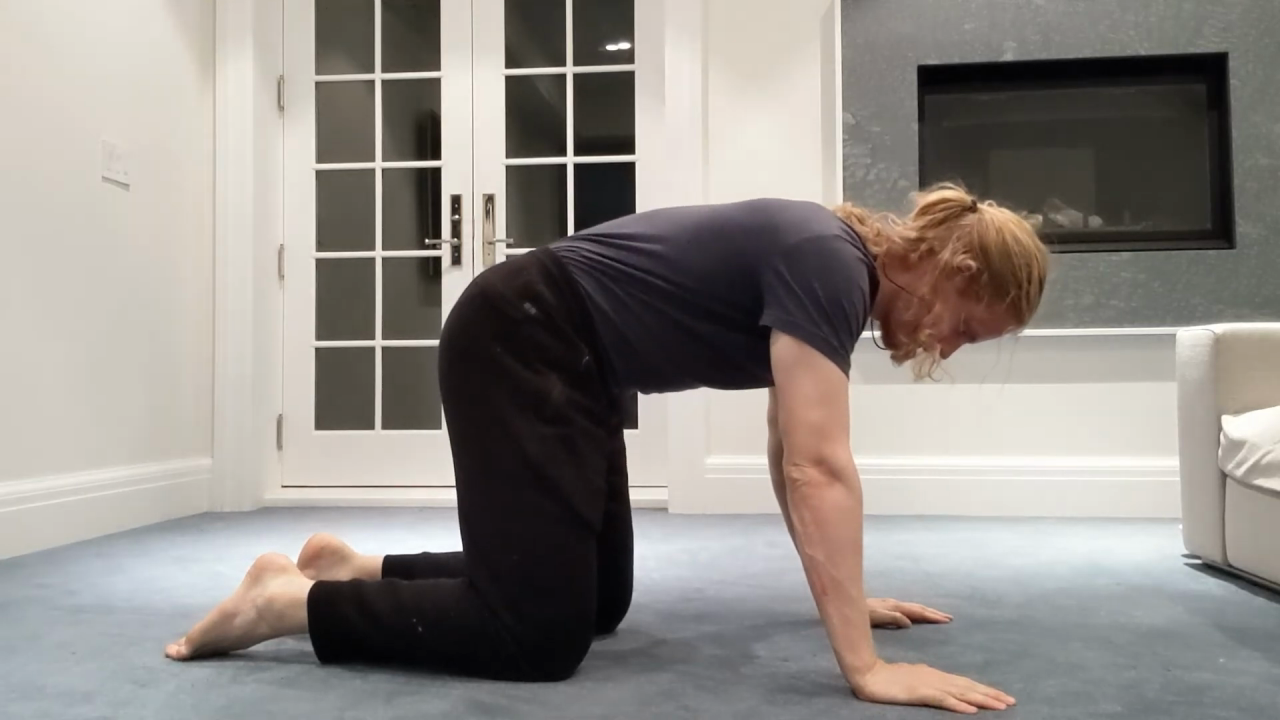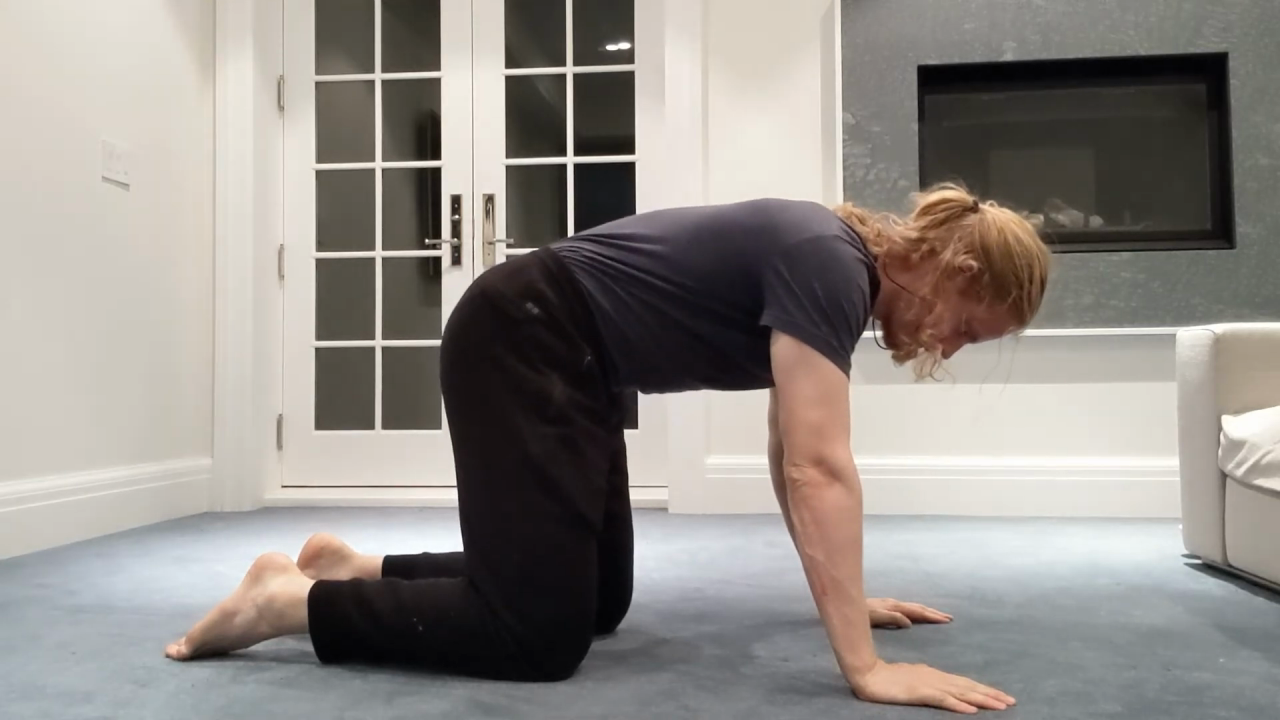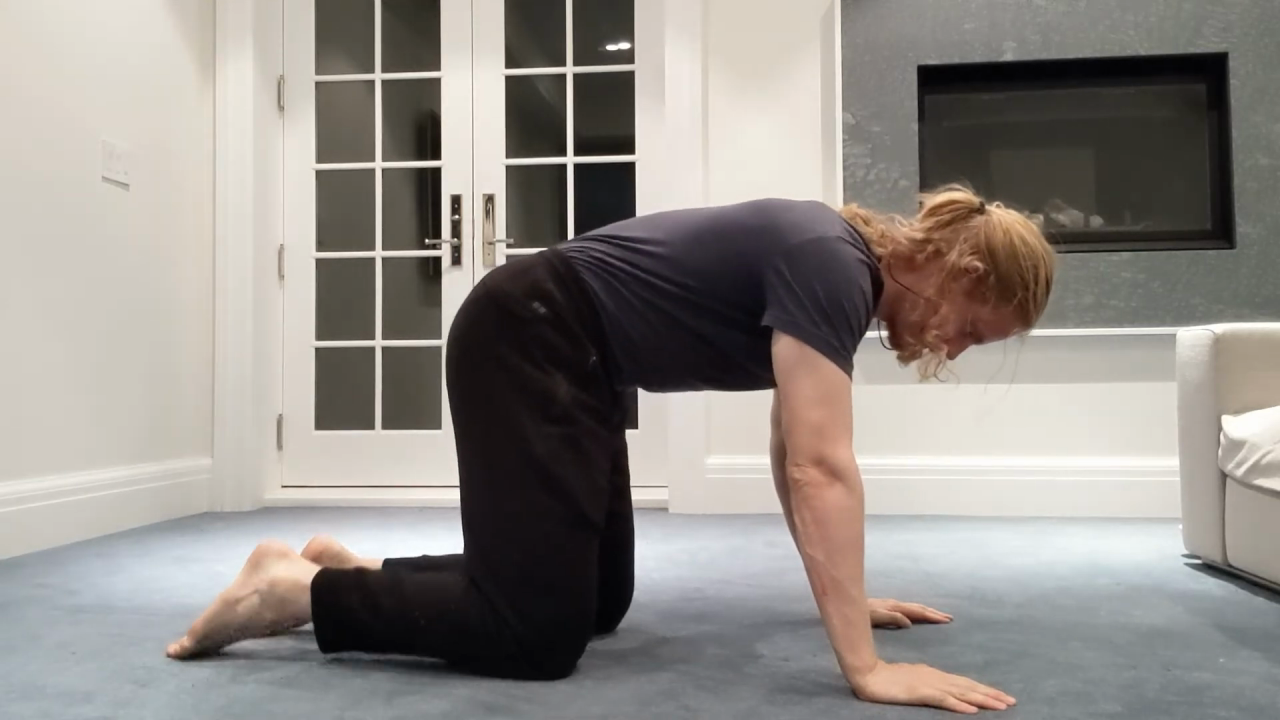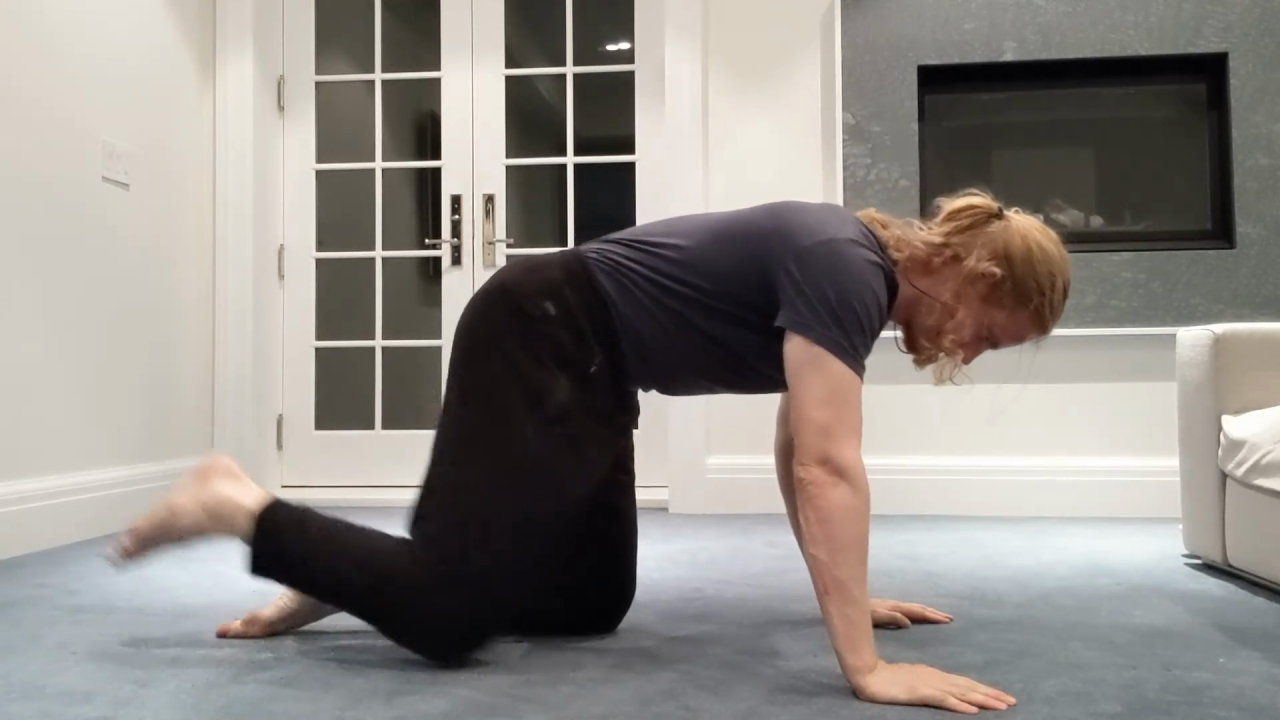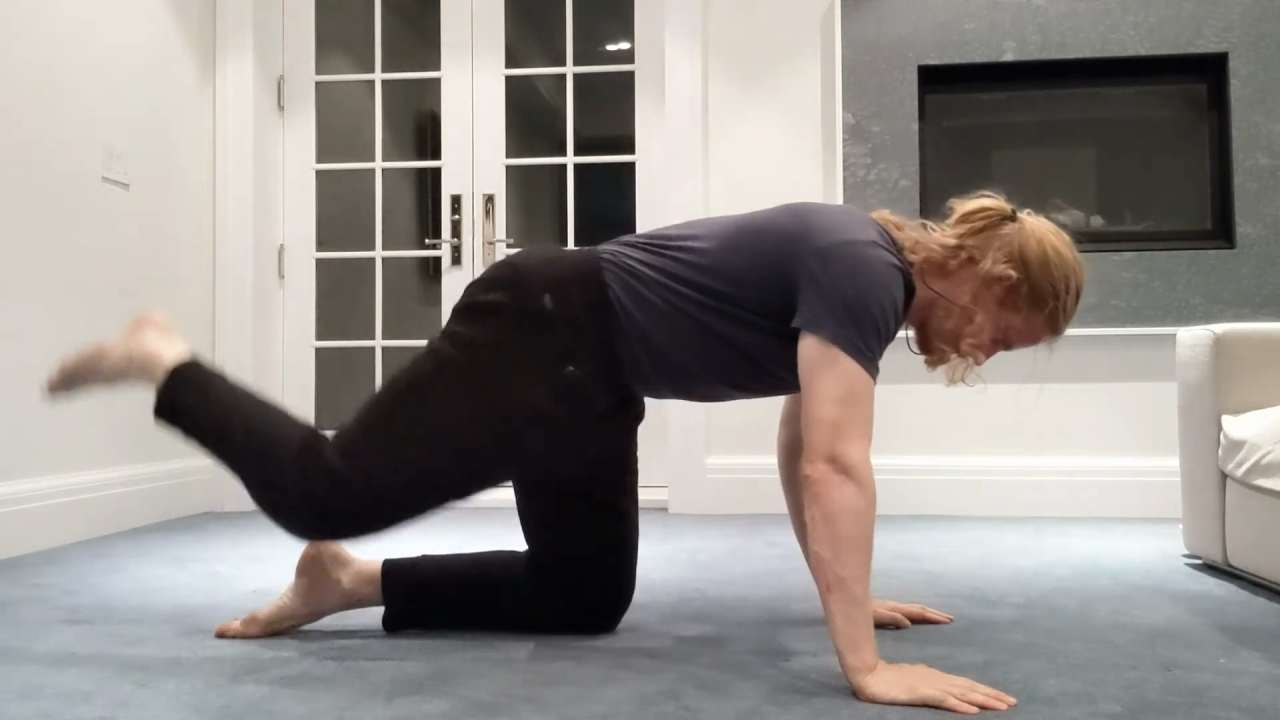
dt=0.3s
person 1, frame 1
left shoulder: (836, 273)
right shoulder: (827, 265)
left elbow: (791, 456)
right elbow: (820, 469)
left wrist: (845, 597)
left hip: (567, 360)
right hip: (517, 343)
left knee: (599, 599)
right knee: (543, 631)
left ankle: (355, 567)
right ankle: (288, 599)
person 1, frame 2
left shoulder: (838, 273)
right shoulder: (827, 265)
left elbow: (791, 456)
right elbow: (819, 470)
left wrist: (846, 596)
left hip: (569, 361)
right hip: (521, 343)
left knee: (597, 600)
right knee: (542, 632)
left ankle: (355, 568)
right ankle: (290, 600)
person 1, frame 3
left shoulder: (843, 276)
right shoulder: (829, 266)
left elbow: (792, 454)
right elbow: (821, 469)
left wrist: (842, 594)
left hip: (574, 363)
right hip: (526, 344)
left knee: (596, 602)
right knee: (536, 633)
left ankle: (349, 569)
right ankle: (299, 585)
person 1, frame 4
left shoulder: (855, 272)
right shoulder: (844, 269)
left elbow: (798, 455)
right elbow: (829, 469)
left wrist: (846, 595)
left hip: (583, 369)
right hip: (537, 342)
left knee: (590, 602)
right knee: (457, 609)
left ankle: (324, 569)
right ankle: (238, 509)
person 1, frame 5
left shoulder: (861, 275)
right shoulder: (861, 271)
left elbow: (799, 451)
right elbow: (835, 468)
left wrist: (845, 595)
left hip: (585, 382)
right hip: (542, 338)
left knee: (586, 599)
right knee: (321, 488)
left ankle: (351, 580)
right ankle: (159, 361)
